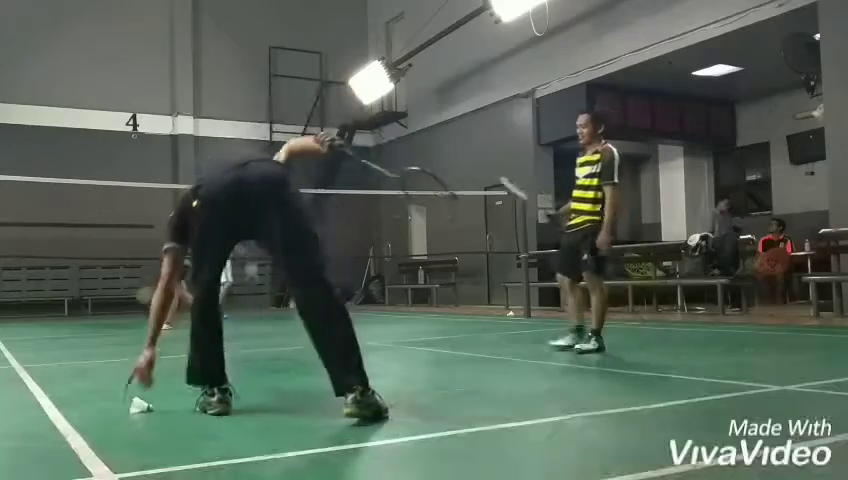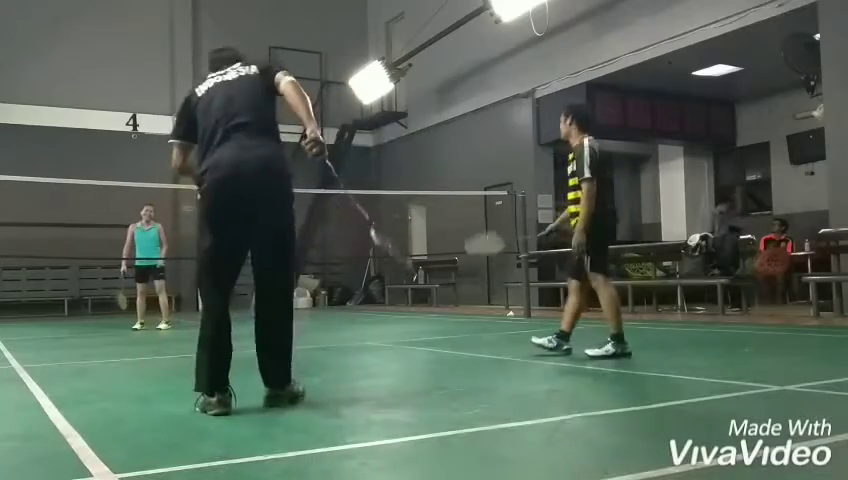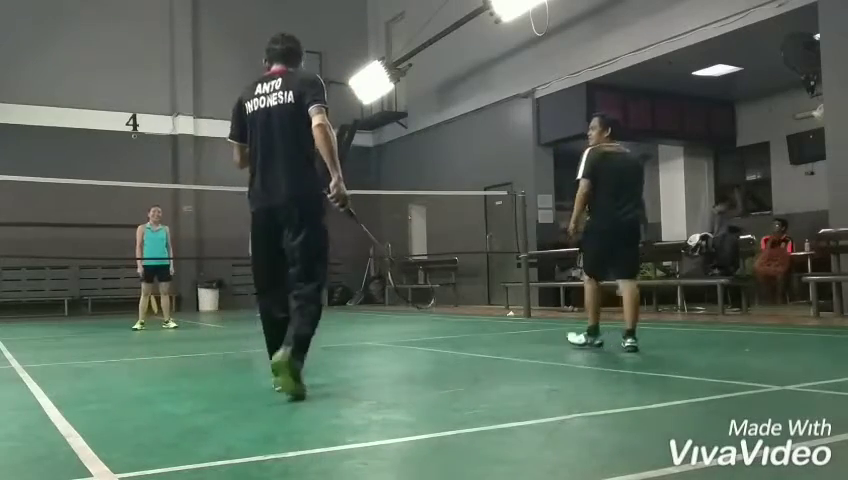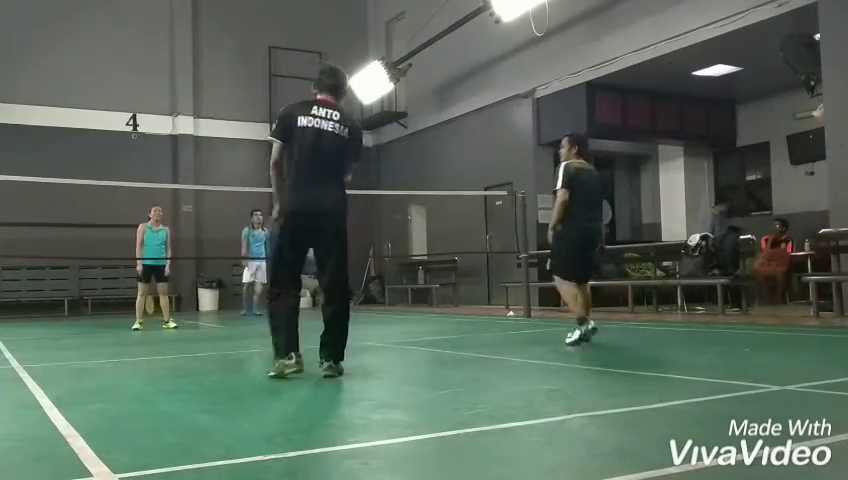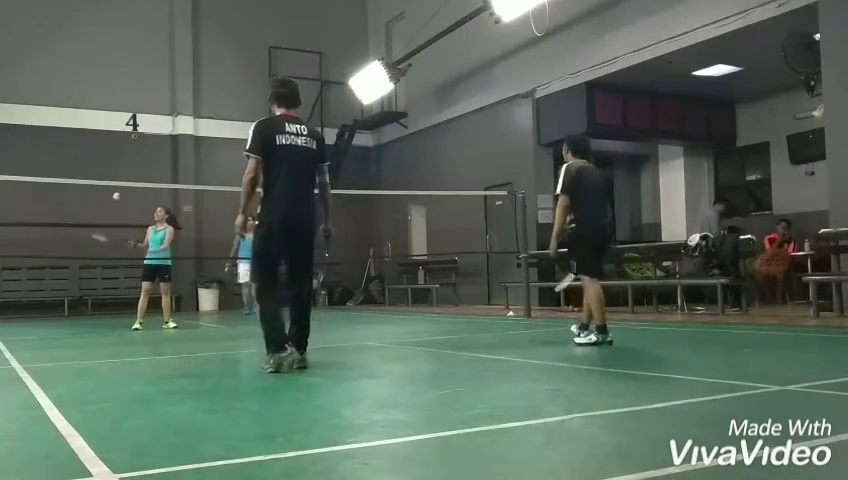
dt=1s
person 1, frame 1
left shoulder: (189, 202)
right shoulder: (265, 167)
left elbow: (165, 284)
right elbow: (288, 148)
left wrist: (150, 346)
right wrist: (320, 145)
left hip: (213, 198)
right hip: (268, 185)
left knee: (204, 295)
right knee: (313, 285)
left ankle: (214, 390)
right ankle: (356, 389)
person 1, frame 2
left shoulder: (196, 95)
right shoulder: (261, 72)
left elbow: (178, 163)
right elbow: (289, 85)
right wrist: (311, 128)
left hip: (219, 179)
right hip: (268, 171)
left knee: (215, 291)
right knee: (275, 285)
left ankle: (213, 390)
right ankle: (278, 384)
person 1, frame 3
left shoulder: (247, 96)
right shoulder: (307, 82)
left elbow: (240, 158)
right elbow: (319, 126)
right wrist: (336, 176)
left hip: (262, 201)
right hip: (301, 197)
left knee: (270, 288)
right knee: (307, 281)
left ankle: (280, 359)
right ankle: (289, 354)
person 1, frame 4
left shoulder: (292, 112)
right shoulder: (350, 125)
left elbow: (275, 161)
left wrist: (278, 201)
left hip: (295, 208)
right hip: (332, 212)
left knee: (283, 283)
right knee: (335, 286)
left ankle: (287, 354)
right ankle: (331, 358)
person 1, frame 5
left shoulder: (264, 128)
right shoulder: (315, 135)
left elbow: (252, 175)
right elbow: (324, 183)
left wrist: (243, 212)
right wrist: (327, 220)
left hip: (273, 219)
right hip: (305, 220)
left knee: (266, 285)
right knee: (301, 285)
left ankle: (280, 349)
right ankle: (297, 350)
person 2, frame 1
left shoulder: (608, 154)
right shoulder: (582, 157)
left elbow: (611, 195)
left wrist: (606, 230)
right wrist: (560, 212)
left hip: (593, 228)
right hip: (574, 227)
left knee: (592, 279)
right knee: (565, 278)
left ankle: (596, 336)
right ankle: (577, 331)
person 2, frame 2
left shoulder: (584, 146)
right shoulder: (578, 149)
left elbow: (589, 191)
left wrist: (580, 229)
right wrist: (559, 223)
left hip: (593, 226)
right hip: (584, 227)
left knee: (598, 279)
right knee: (576, 284)
left ankle: (618, 341)
right ankle: (562, 338)
person 2, frame 3
left shoulder: (593, 154)
right shoulder: (633, 160)
left elbow: (584, 190)
right elbow: (638, 198)
left wrist: (574, 221)
right wrist: (641, 226)
left hip: (601, 225)
right hip: (629, 226)
left knee: (591, 278)
right knee: (627, 279)
left ankle: (592, 333)
right ankle: (630, 336)
person 2, frame 4
left shoulder: (567, 167)
right shoulder: (594, 173)
left elbow: (562, 198)
left wrist: (552, 227)
right wrist: (599, 235)
left hip: (571, 232)
right hip: (591, 232)
left knee: (563, 279)
right knee: (581, 282)
left ankle: (583, 323)
right ankle: (583, 326)
person 2, frame 5
left shoulder: (569, 168)
right shoulder: (595, 172)
left elbow: (564, 204)
left wrist: (555, 236)
left hip: (585, 230)
right hip: (601, 229)
left knee: (589, 279)
right knee: (590, 278)
left ankle: (601, 331)
right ankle: (584, 326)
